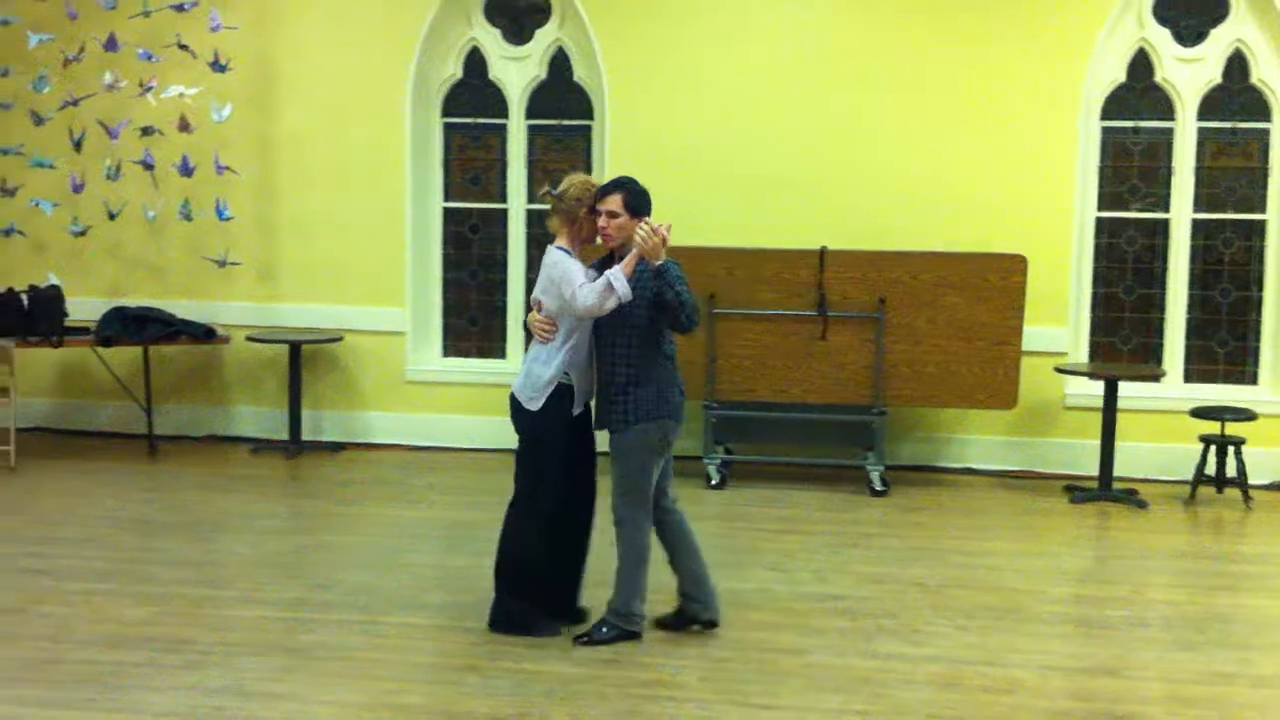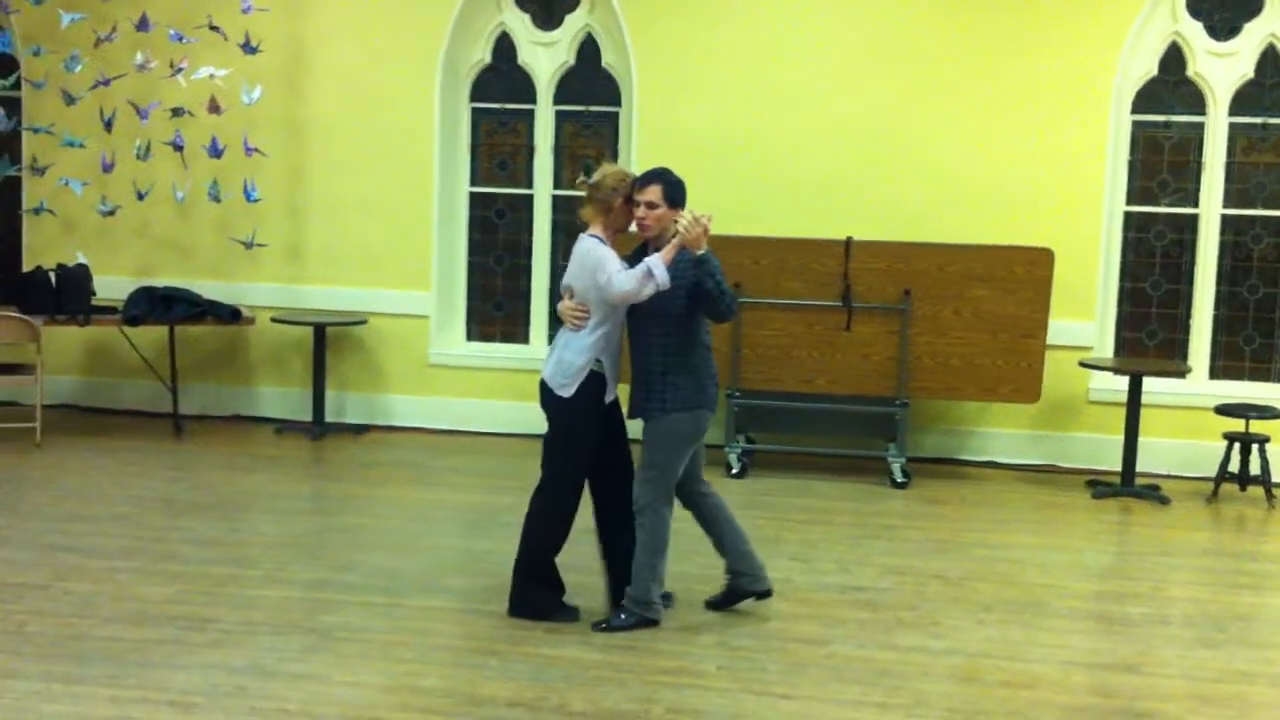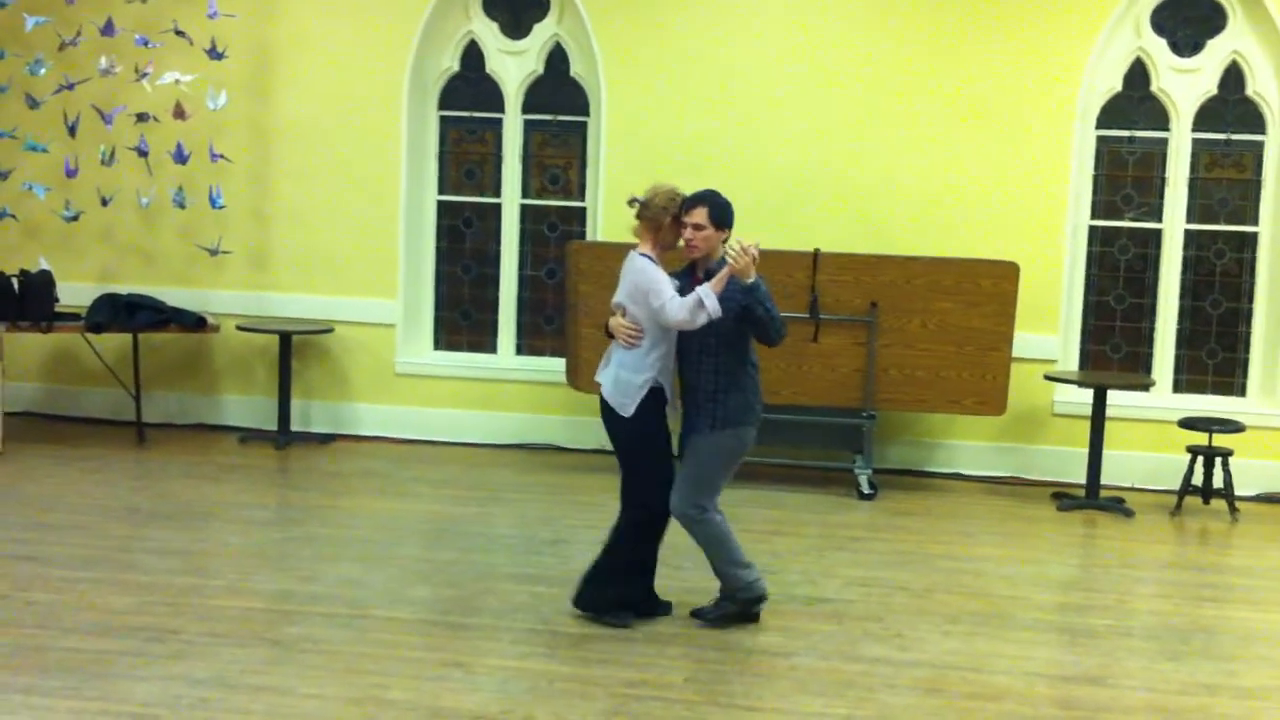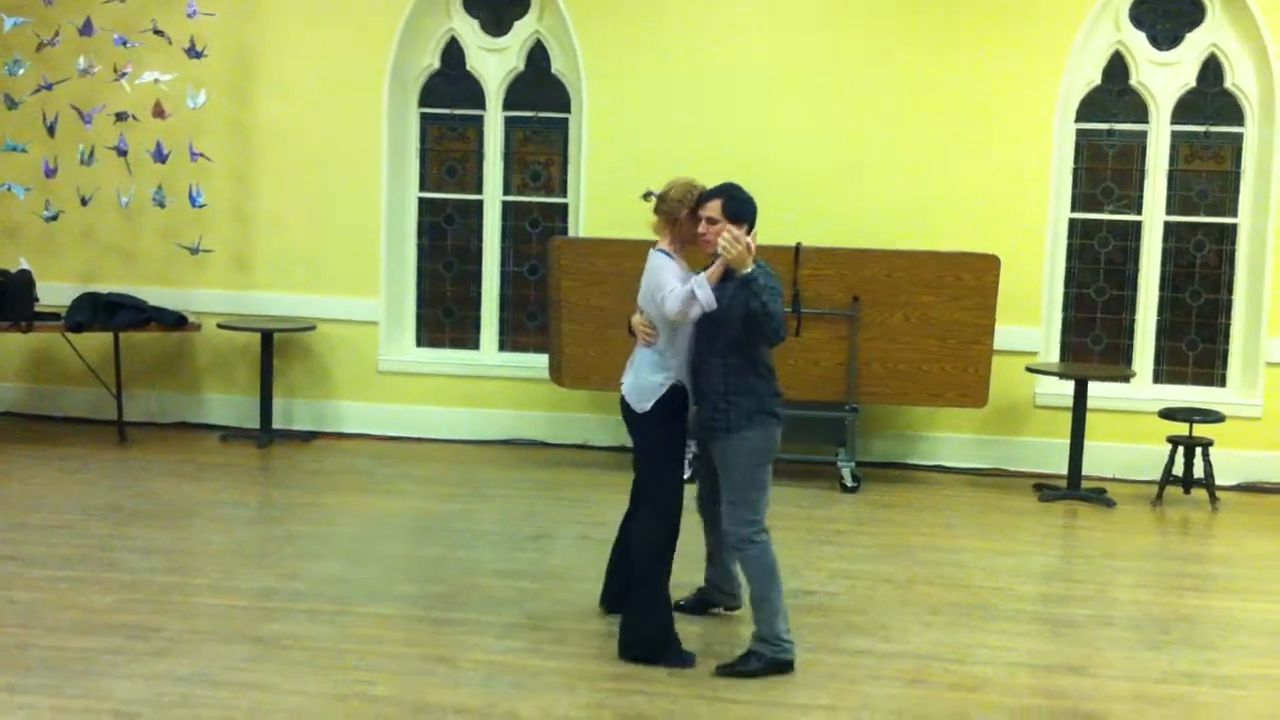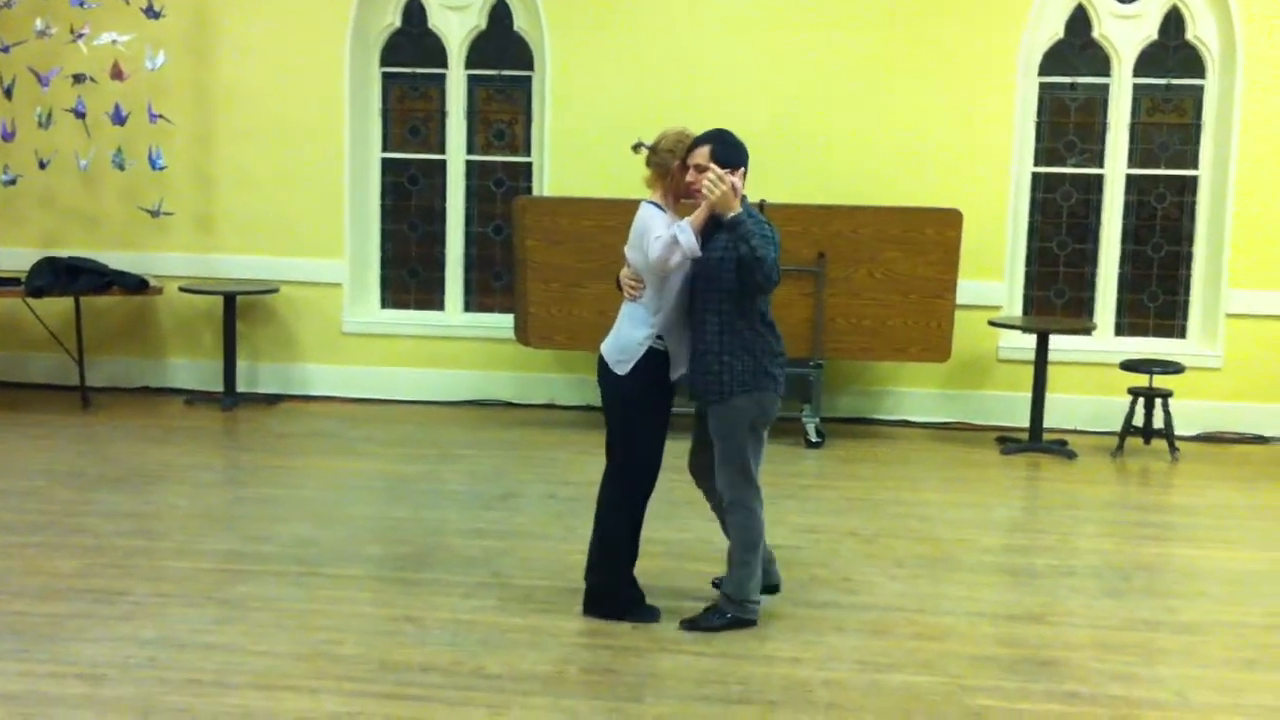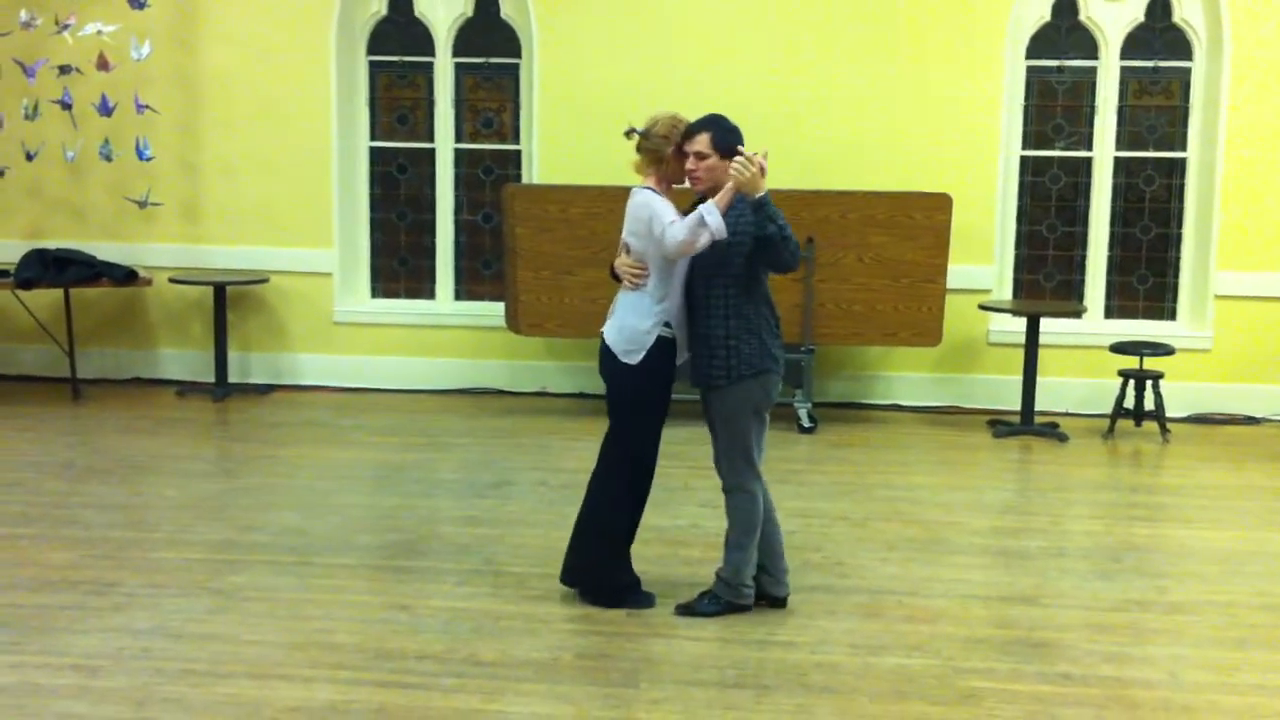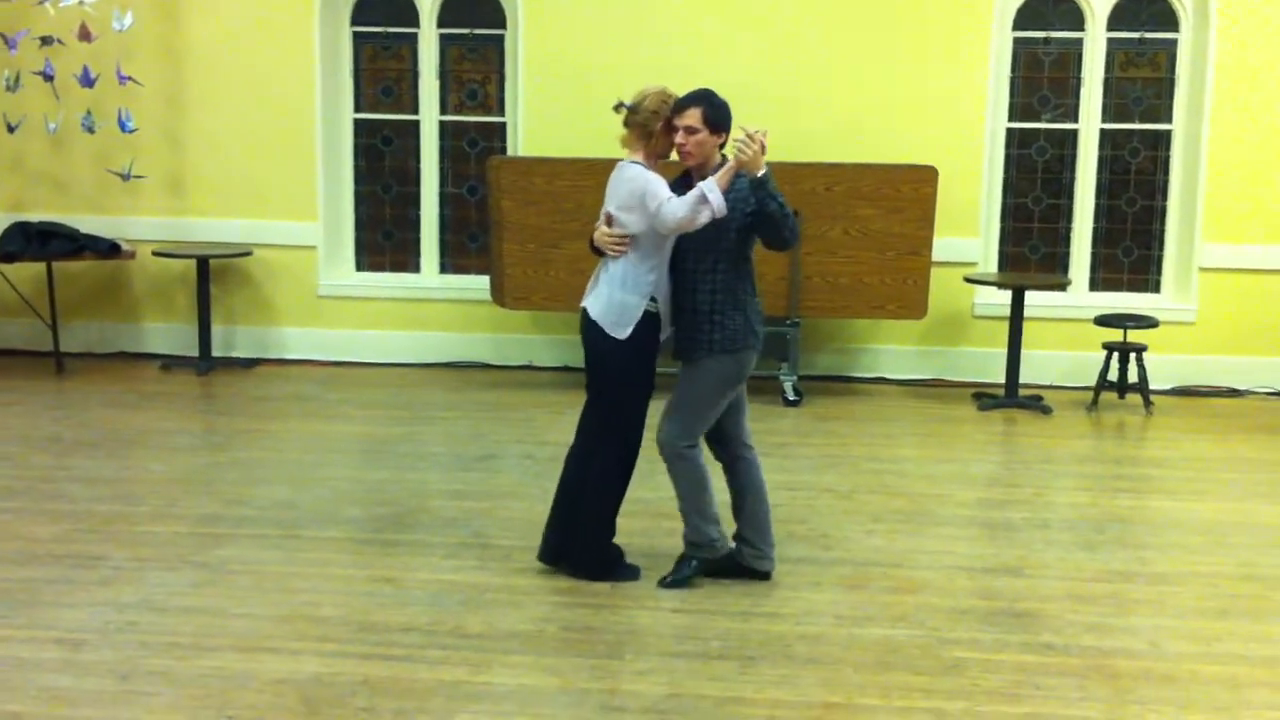
dt=0.7s
person 1, frame 1
left shoulder: (658, 272)
right shoulder: (599, 272)
left elbow: (688, 322)
left wrist: (658, 262)
right wrist: (536, 319)
left hip: (648, 408)
right hip: (627, 408)
left knee: (631, 512)
right knee: (661, 507)
left ankle: (625, 617)
right ankle: (700, 603)
person 1, frame 2
left shoulder: (692, 263)
right shoulder: (634, 262)
left elbow: (723, 311)
right elbow: (597, 302)
left wrist: (699, 253)
right wrist: (566, 306)
left hip: (683, 398)
right hip: (660, 397)
left knee: (651, 498)
right knee: (692, 489)
left ankle: (643, 604)
right ankle: (748, 575)
person 1, frame 3
left shoulder: (739, 284)
right shoulder: (679, 282)
left elbow: (774, 336)
right elbow: (640, 315)
left wrist: (749, 280)
right wrist: (616, 322)
left hip: (731, 415)
right hip: (698, 414)
left knee: (688, 504)
right knee: (699, 505)
left ankle: (744, 584)
right ankle: (739, 596)
person 1, frame 4
left shoulder: (757, 278)
left elbow: (774, 332)
left wrist: (745, 270)
right wrist: (640, 320)
left hip: (749, 422)
right hip: (715, 418)
left knee: (746, 530)
right knee: (711, 507)
left ankle: (774, 646)
right ankle: (720, 589)
person 1, frame 5
left shoulder: (752, 227)
right shoulder: (705, 230)
left elbow: (767, 278)
left wrist: (733, 214)
right wrist: (630, 275)
left hip: (746, 380)
right hip: (716, 378)
left knee: (737, 488)
right knee: (706, 471)
left ankle: (740, 602)
right ankle: (757, 568)
person 1, frame 6
left shoulder: (749, 214)
right shoulder: (694, 216)
left elbow: (788, 259)
right elbow: (658, 264)
left wrist: (759, 195)
right wrist: (623, 263)
left hip: (747, 364)
right hip: (714, 365)
left knee: (739, 476)
right knee: (739, 474)
left ankle: (735, 587)
right ankle: (771, 581)
person 1, frame 7
left shoulder: (742, 191)
right shoulder: (674, 191)
left elbow: (784, 238)
left wrist: (758, 175)
right wrist: (601, 237)
left hip: (727, 339)
right hip: (698, 338)
left knee: (675, 437)
right knee: (732, 446)
left ankle: (705, 543)
right ankle: (754, 554)
person 2, frame 1
left shoulder: (568, 261)
right shoulder: (561, 263)
right elbow: (588, 303)
right wrist: (635, 257)
left hip: (569, 399)
right hip: (545, 400)
left knee: (575, 498)
right knee: (535, 501)
left ankle: (554, 599)
right ankle: (512, 610)
person 2, frame 2
left shoulder: (596, 249)
right shoulder: (595, 252)
right elbow: (627, 289)
right wrist: (676, 246)
left hip: (594, 384)
right hip: (575, 387)
left knee: (616, 484)
right knee: (560, 487)
left ankle: (630, 583)
right ankle: (532, 595)
person 2, frame 3
left shoulder: (641, 265)
right shoulder: (647, 271)
right elbow: (679, 315)
right wrist: (726, 274)
left hip: (632, 395)
right hip: (634, 399)
left knee: (648, 496)
right knee: (652, 499)
left ankle: (634, 595)
right ankle: (598, 593)
person 2, frame 4
left shoulder: (670, 263)
right shoulder: (663, 265)
right elbow: (679, 308)
right wrist: (722, 265)
left hip: (658, 397)
right hip: (656, 399)
left knee: (650, 500)
right knee: (660, 511)
left ankle: (621, 592)
right ankle: (647, 636)
person 2, frame 5
left shoulder: (664, 216)
right shoulder: (653, 217)
right elbow: (663, 257)
right wrist: (708, 206)
left hip: (651, 362)
right hip: (634, 364)
left knee: (638, 473)
right knee: (628, 475)
left ankle: (609, 581)
right ankle: (611, 595)
person 2, frame 6
left shoulder: (647, 201)
right shoulder: (651, 204)
right elbow: (682, 240)
right wrist: (732, 188)
left hip: (635, 347)
right hip: (640, 351)
left knee: (622, 460)
right knee: (630, 464)
left ankle: (588, 568)
right ankle: (607, 581)
person 2, frame 7
left shoulder: (626, 174)
right shoulder: (642, 181)
right elbow: (679, 216)
right wrist: (733, 168)
left hip: (607, 319)
right hip: (625, 325)
left knee: (597, 431)
right knee: (618, 440)
left ankle: (565, 543)
right ankle: (591, 554)
